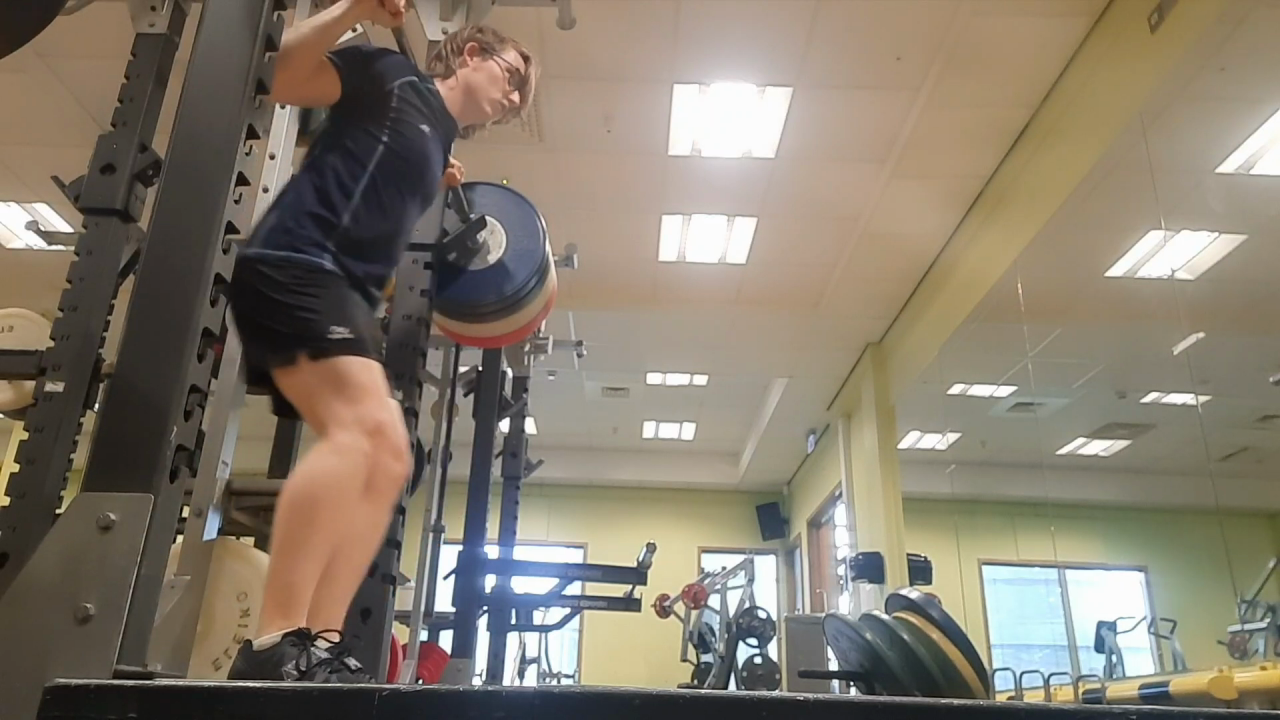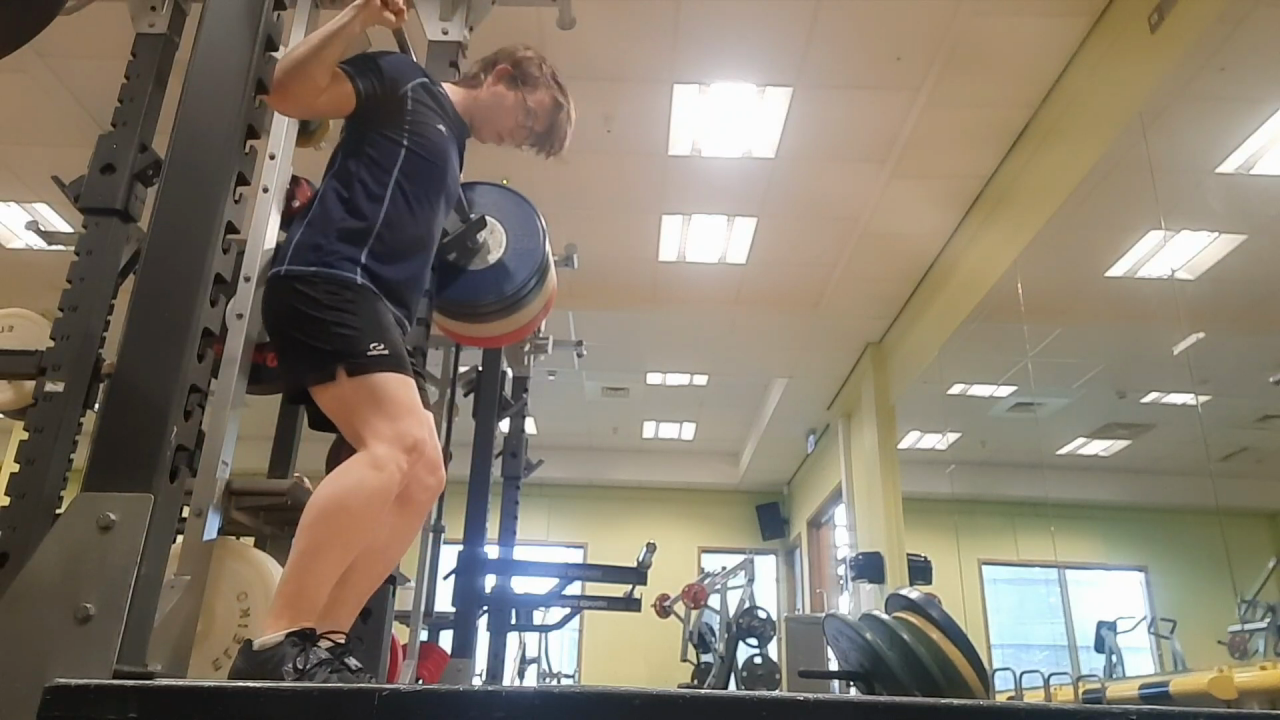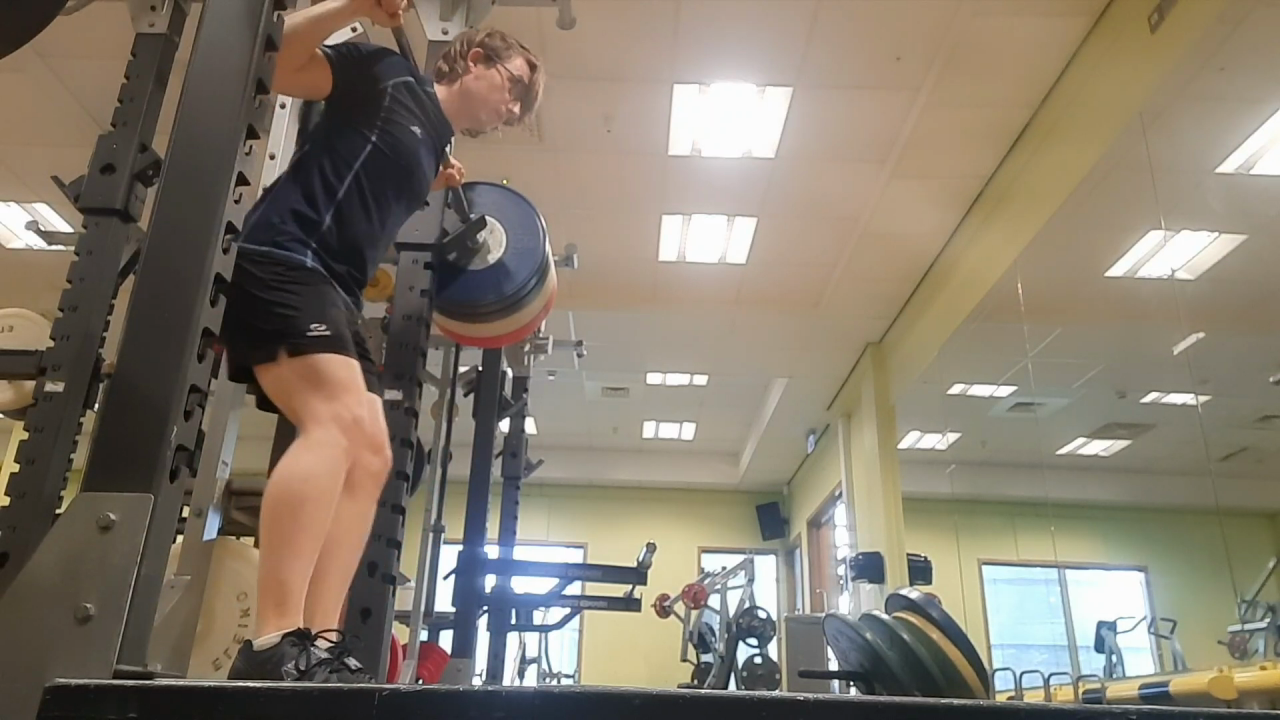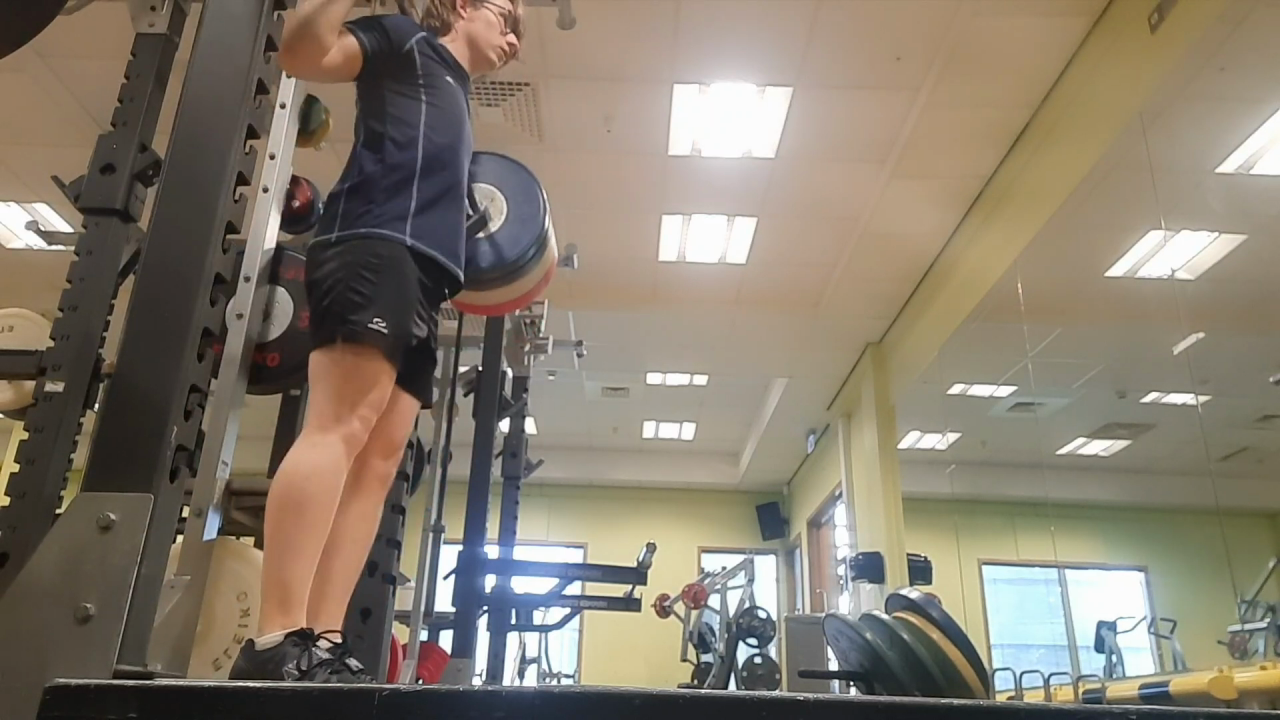
dt=0.7s
person 1, frame 1
left shoulder: (437, 139)
right shoulder: (390, 78)
right elbow: (280, 75)
left wrist: (433, 188)
left hip: (336, 289)
right hip: (296, 267)
left knee: (385, 460)
right knee: (361, 431)
left ankle: (316, 646)
right ankle: (275, 644)
person 1, frame 2
left shoulder: (449, 149)
right shoulder: (403, 83)
right elbow: (287, 90)
left wrist: (457, 217)
left hip: (371, 306)
right hip: (329, 280)
left knee: (421, 474)
right knee: (399, 446)
left ankle: (321, 645)
right ankle: (277, 644)
person 1, frame 3
left shoulder: (433, 147)
right shoulder: (386, 76)
right elbow: (275, 64)
left wrist: (431, 189)
left hip: (323, 285)
right hip: (280, 262)
left knee: (368, 453)
right knee: (341, 425)
left ankle: (315, 645)
right ankle: (274, 643)
person 1, frame 4
left shoulder: (450, 93)
left hip: (416, 272)
right hip: (374, 244)
left knee: (379, 458)
right knee: (341, 426)
left ankle: (321, 643)
right ankle: (275, 644)
